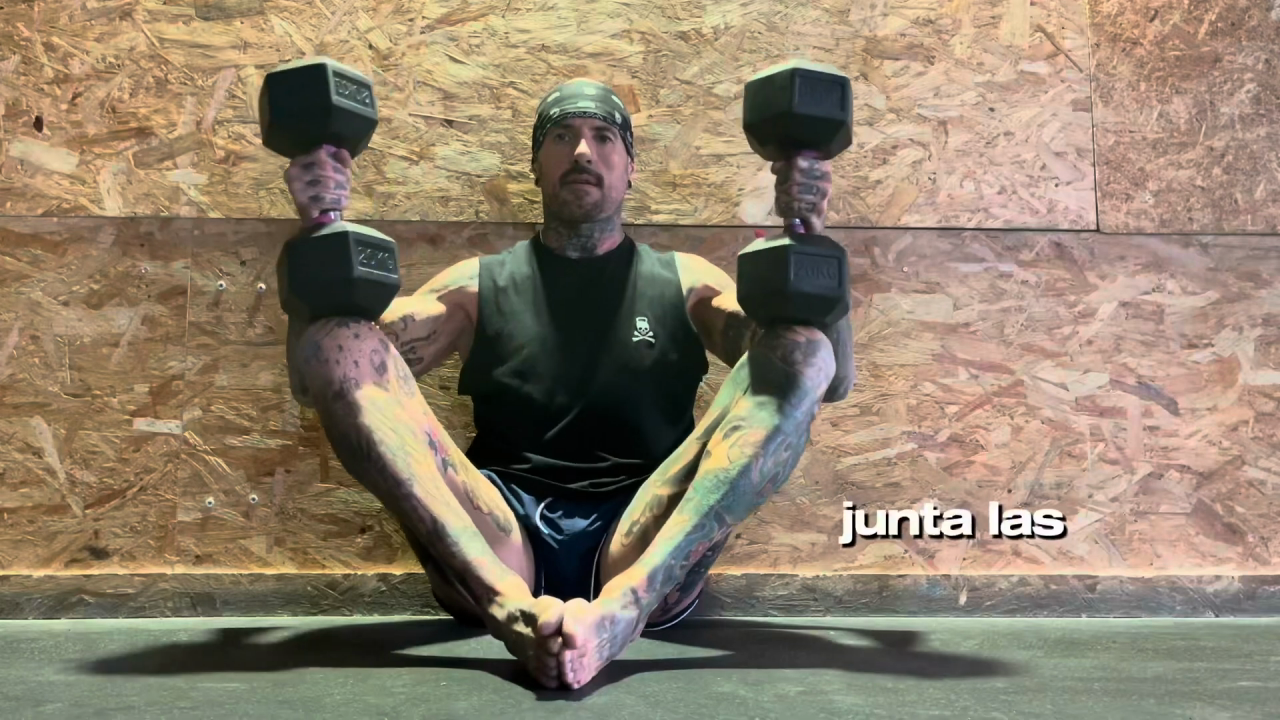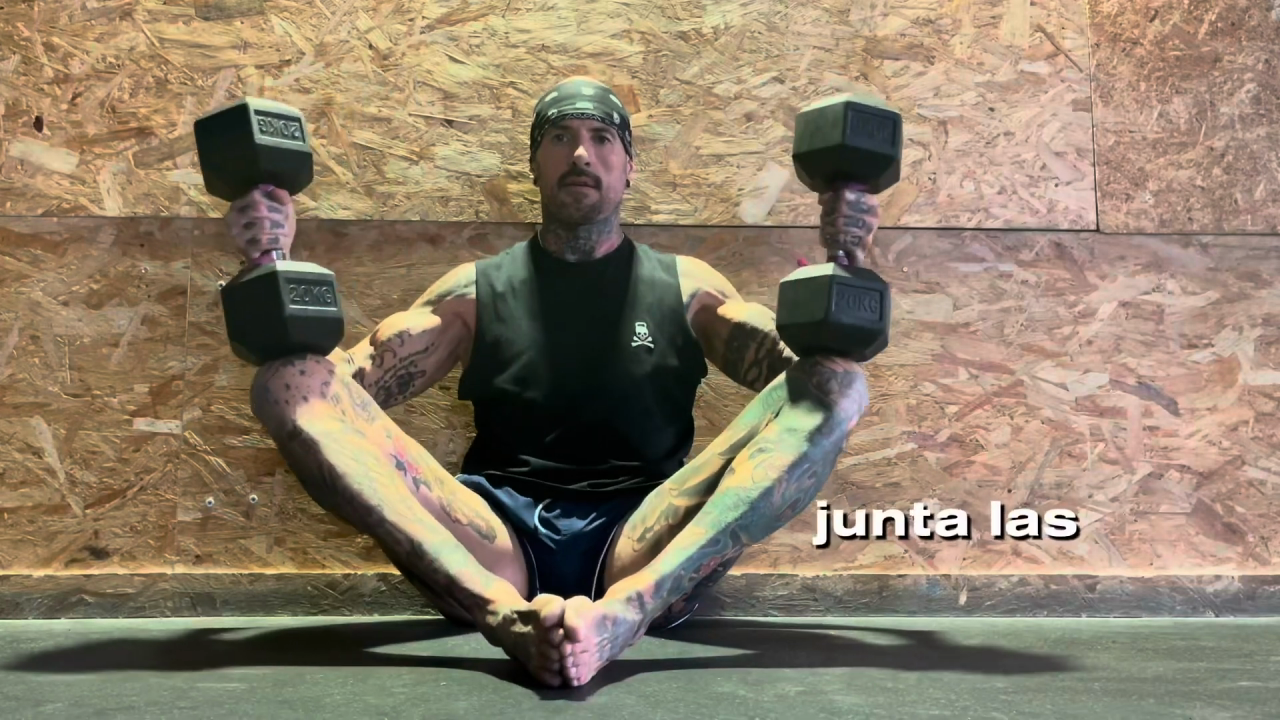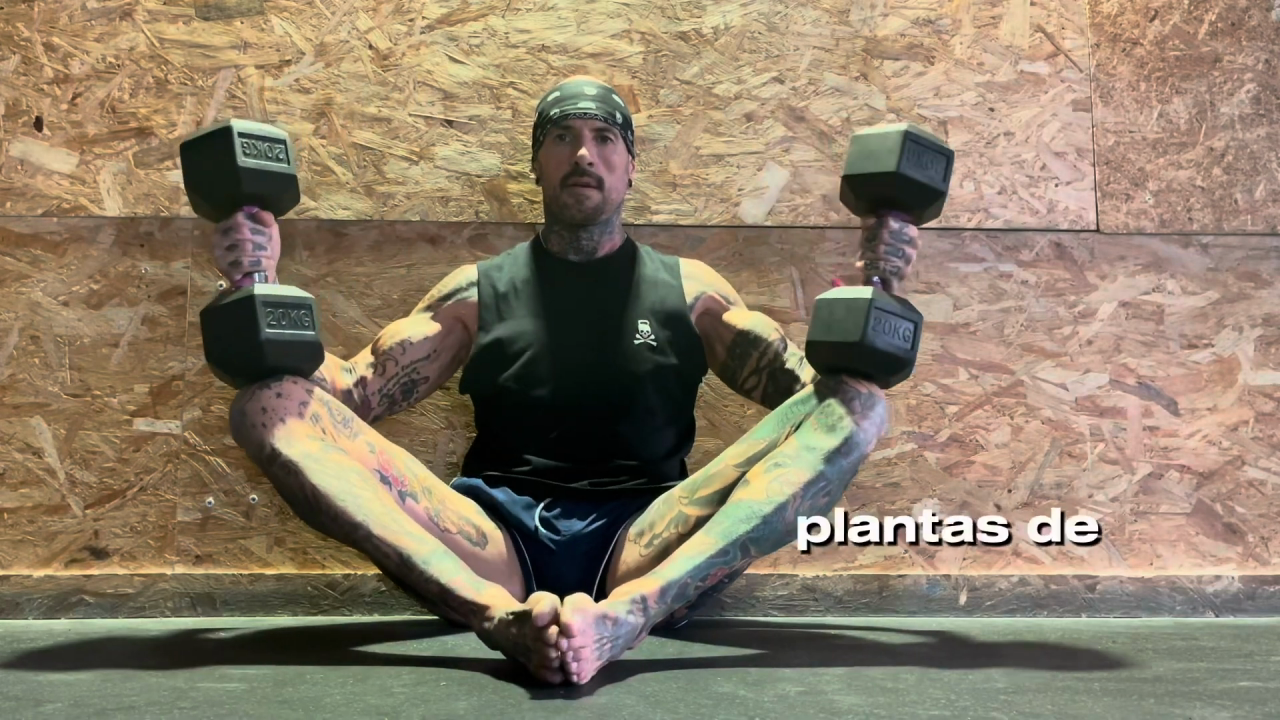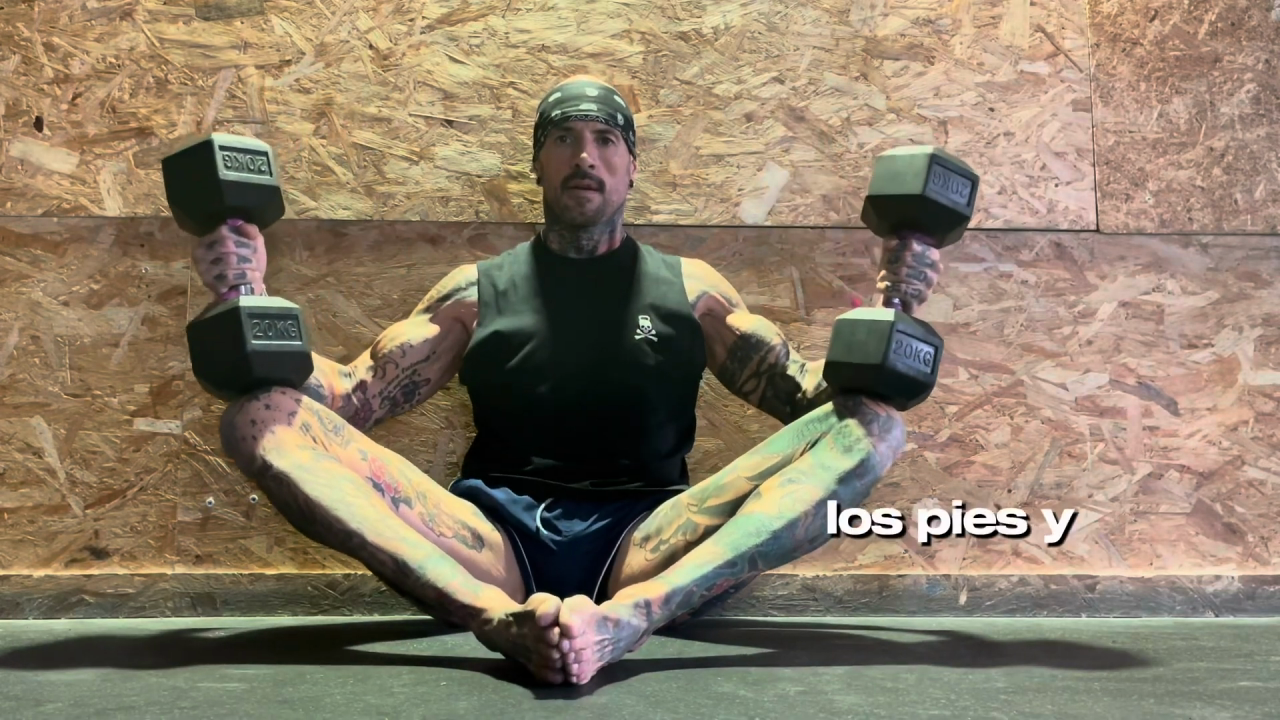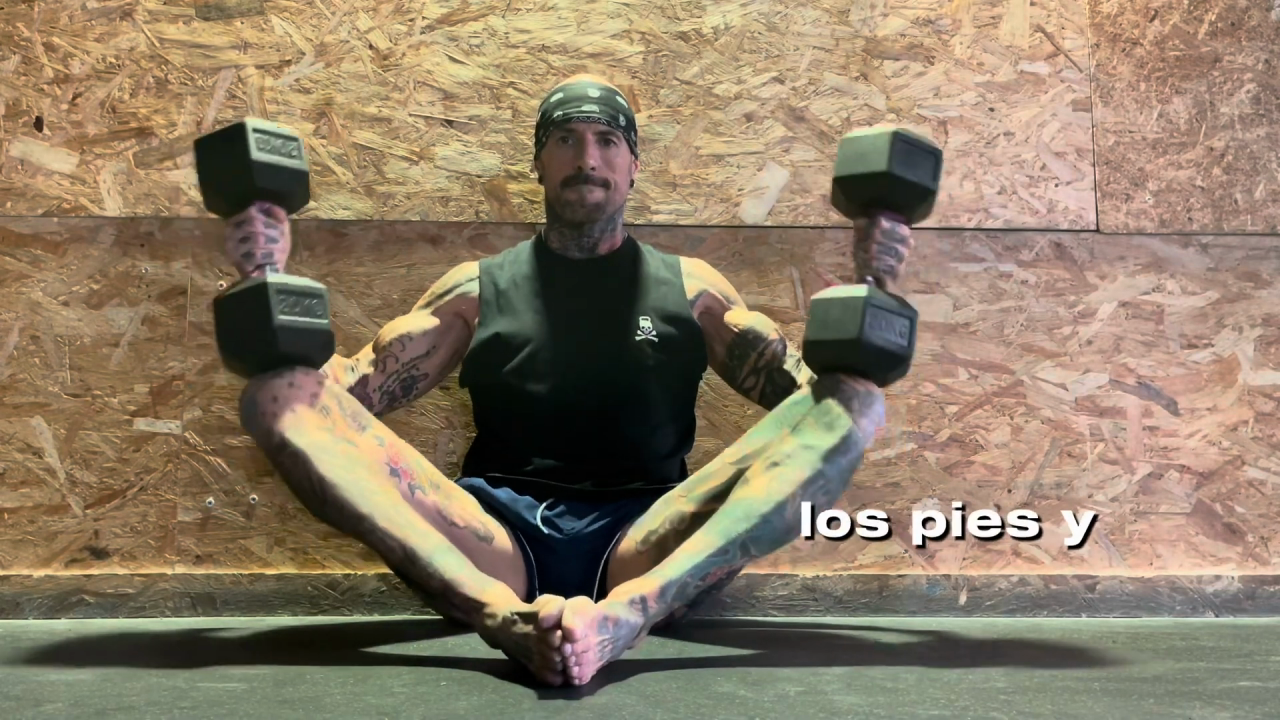
dt=0.5s
person 1, frame 1
left shoulder: (685, 282)
right shoulder: (478, 285)
left elbow: (831, 375)
right elbow: (324, 379)
left wrist: (807, 236)
right wrist: (323, 229)
left hip: (646, 553)
right hip: (496, 552)
left knee: (807, 356)
right knee: (333, 346)
left ankle: (617, 612)
right ankle: (516, 612)
person 1, frame 2
left shoulder: (685, 285)
right shoulder: (476, 289)
left elbow: (826, 388)
right elbow: (337, 392)
left hip: (646, 555)
right hip: (494, 548)
left knee: (835, 386)
right knee: (289, 385)
left ankle: (621, 612)
right ankle: (504, 613)
person 1, frame 3
left shoulder: (689, 287)
right shoulder: (477, 290)
left elbow: (812, 389)
right elbow: (349, 397)
right wrist: (262, 289)
left hip: (647, 554)
right hip: (497, 546)
left knee: (855, 408)
right knee: (269, 408)
left ankle: (619, 618)
right ankle: (504, 619)
person 1, frame 4
left shoulder: (688, 287)
right shoulder: (477, 290)
left elbow: (806, 398)
right elbow: (351, 402)
right wrist: (251, 301)
left hip: (646, 547)
right hip: (496, 544)
left knee: (870, 425)
right knee: (260, 419)
left ankle: (625, 618)
right ankle: (502, 618)
person 1, frame 5
left shoulder: (688, 286)
right shoulder: (478, 288)
left elbow: (821, 400)
right elbow: (345, 401)
left hip: (648, 553)
right hip: (494, 549)
left knee: (850, 410)
right knee: (276, 398)
left ankle: (621, 616)
right ankle: (507, 617)
